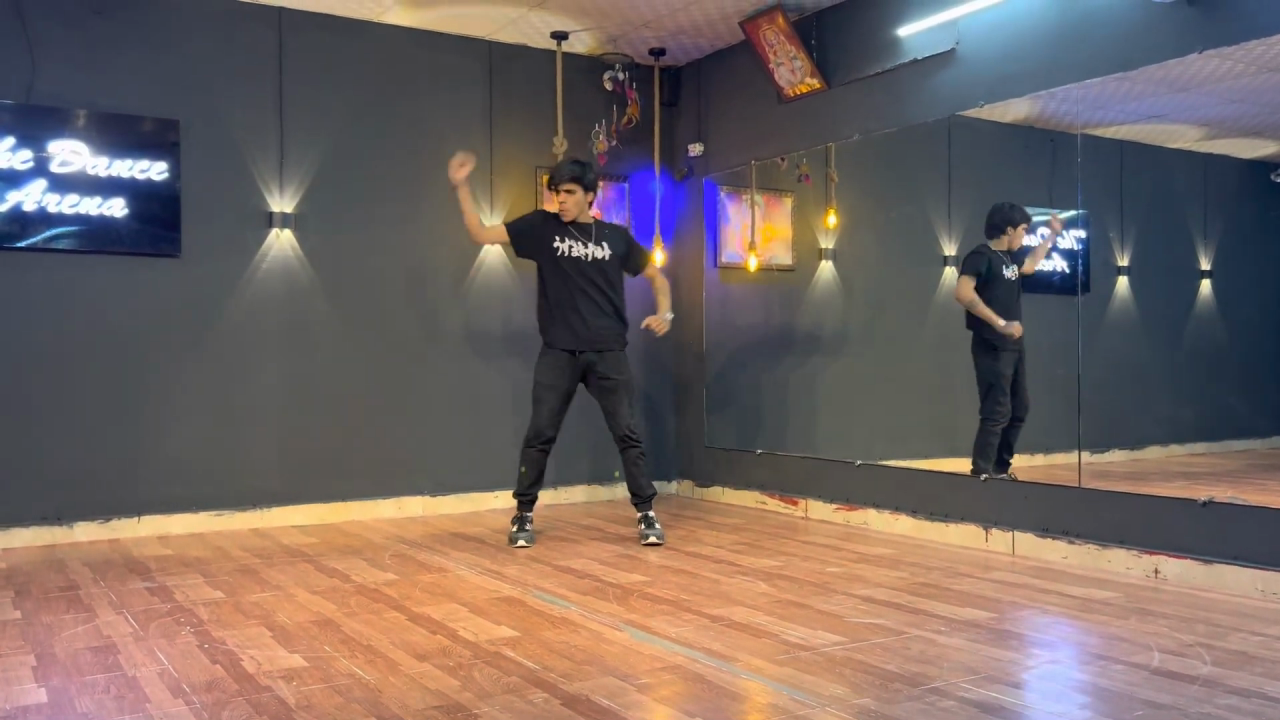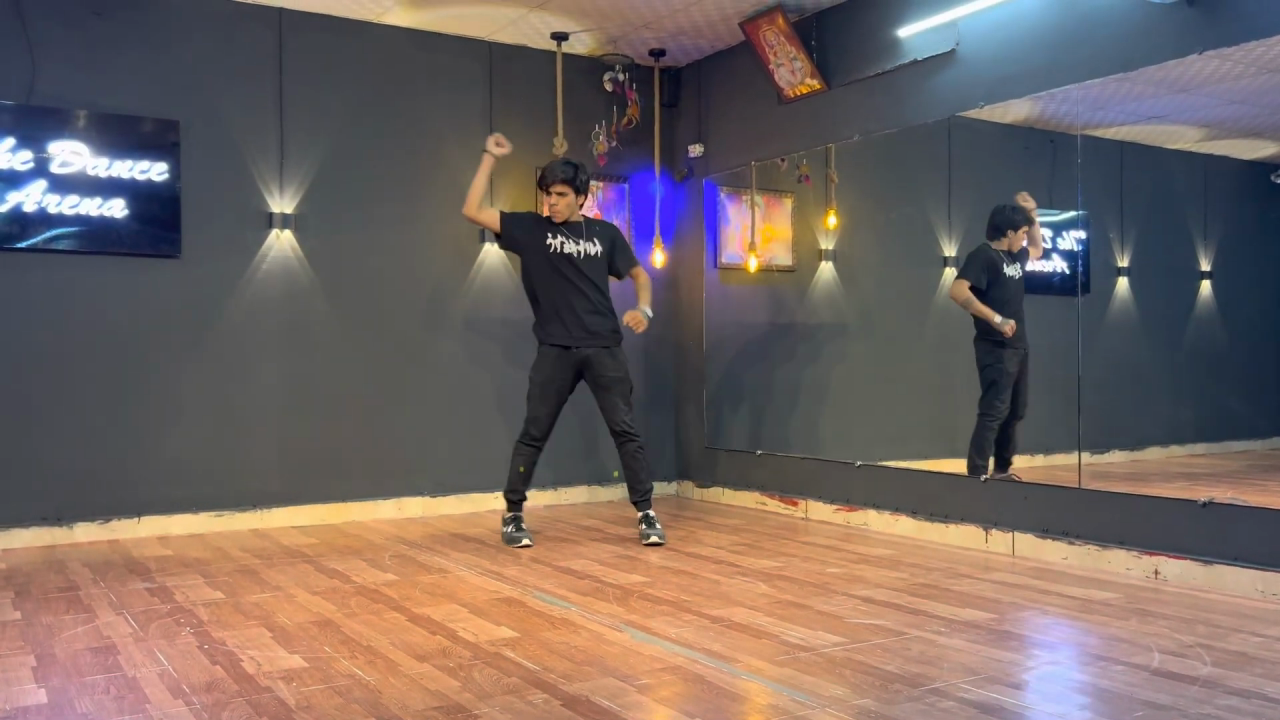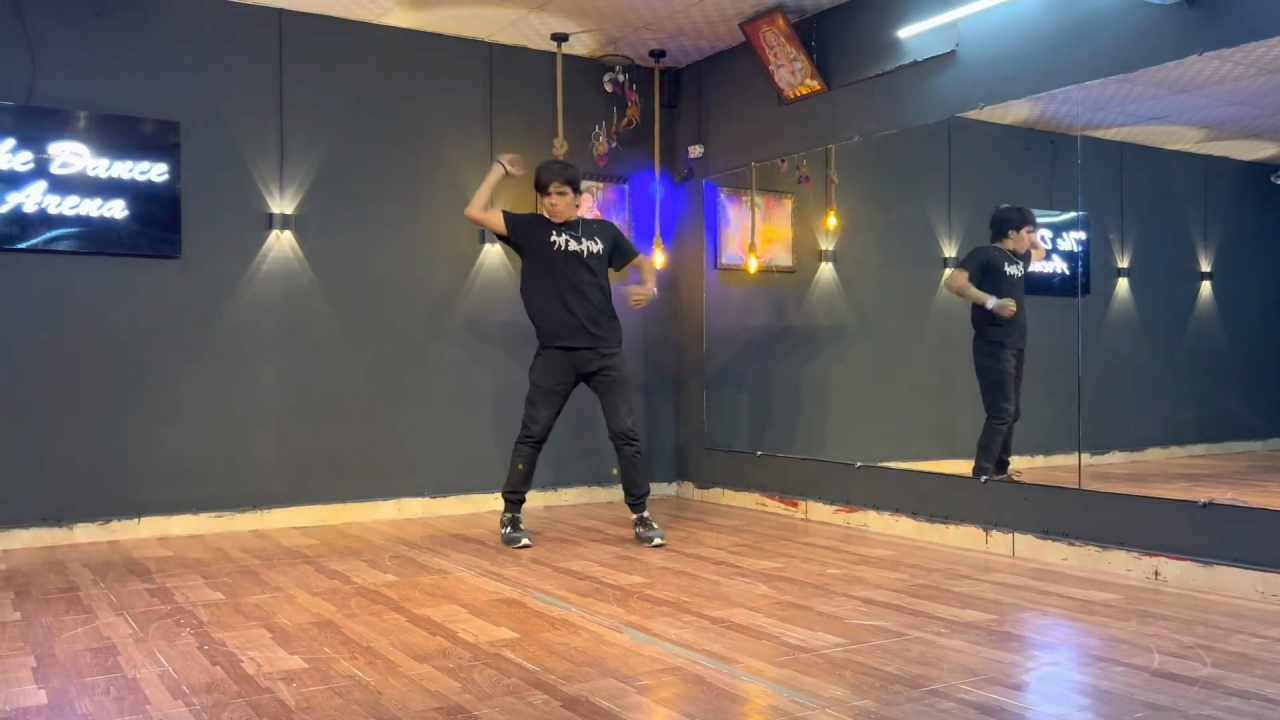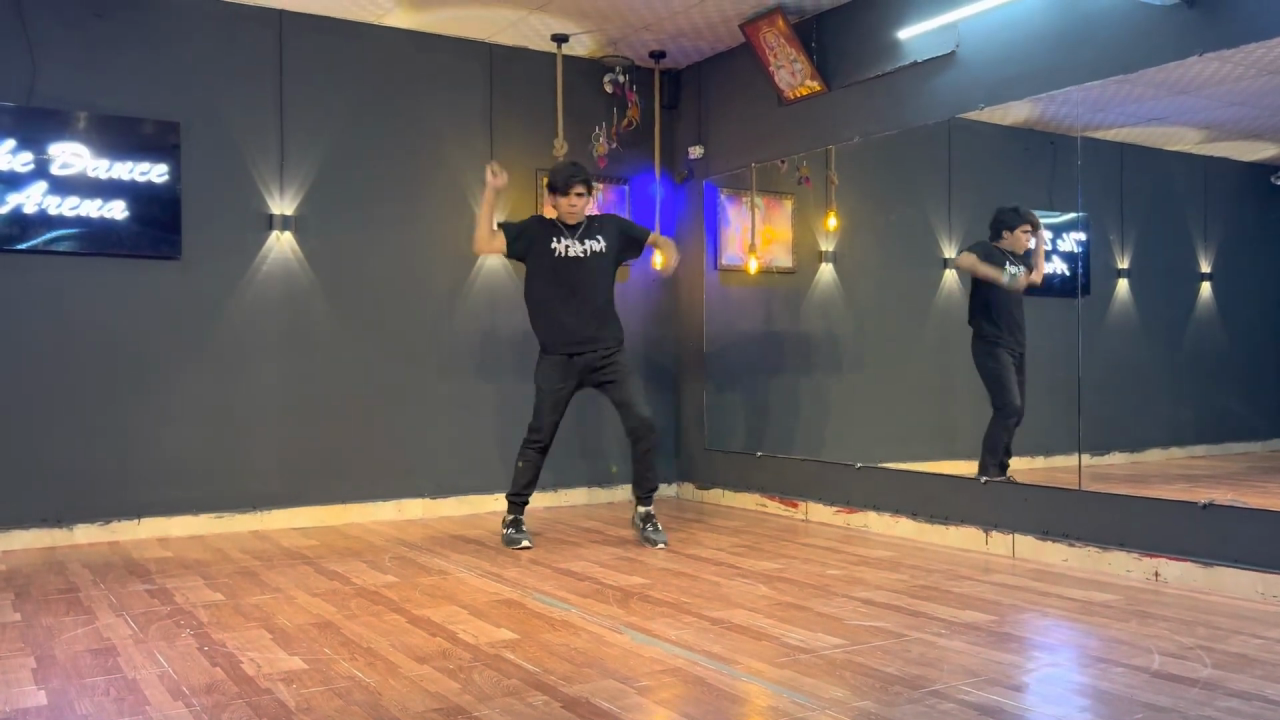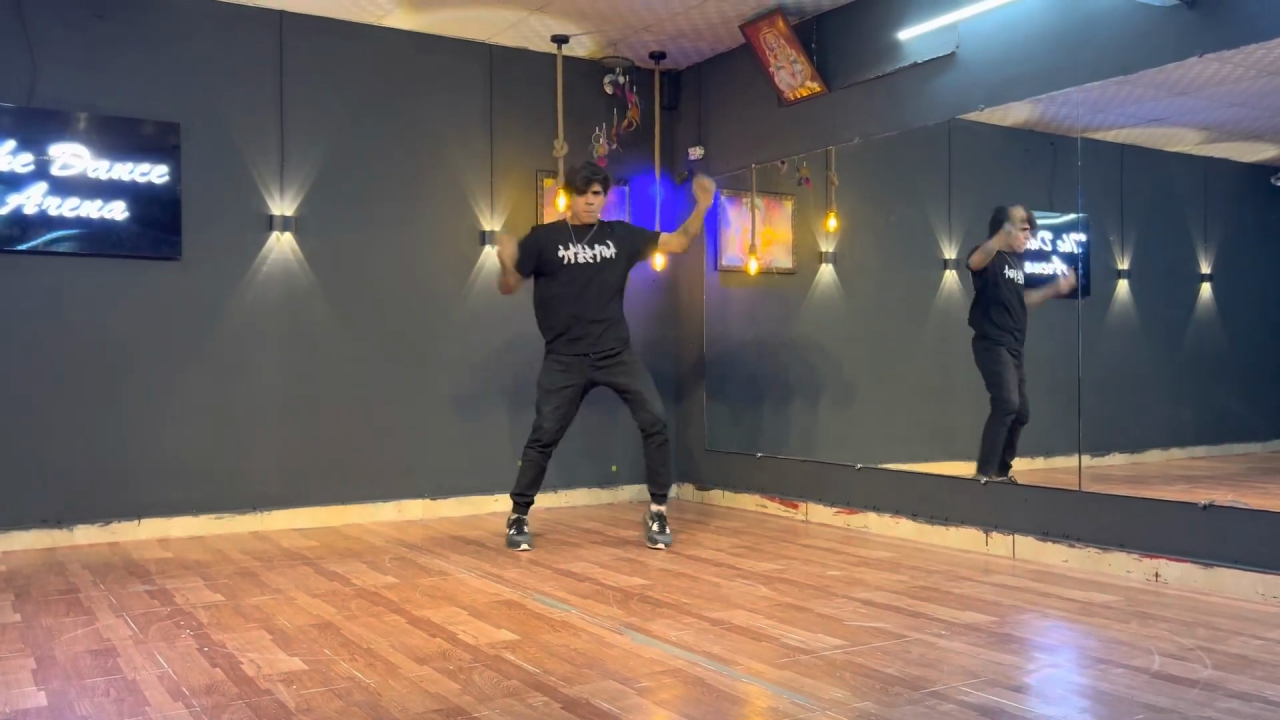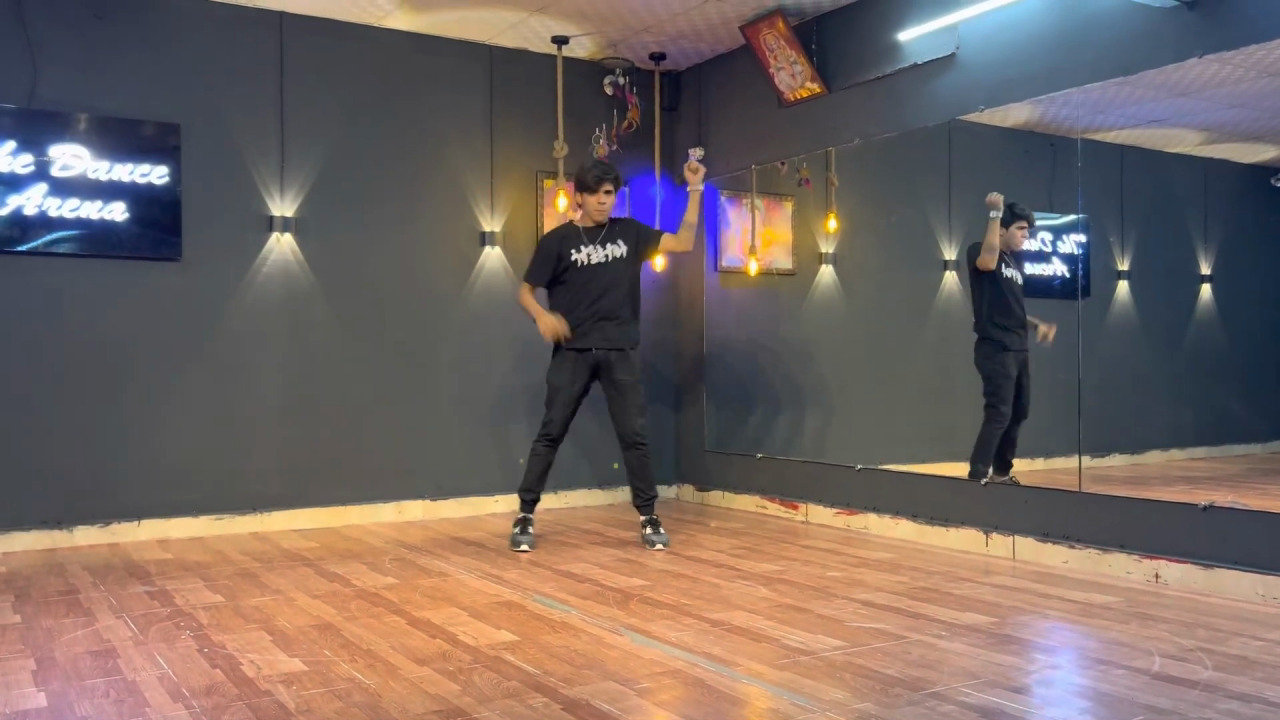
dt=0.1s
person 1, frame 1
left shoulder: (615, 235)
right shoulder: (540, 227)
left elbow: (654, 275)
right elbow: (480, 233)
left wrist: (664, 311)
right wrist: (462, 185)
left hip: (608, 352)
right hip: (558, 353)
left knee: (628, 434)
right knee: (540, 435)
left ankle: (647, 514)
right ankle: (523, 515)
person 1, frame 2
left shoulder: (606, 234)
right shoulder: (530, 227)
left elbow: (640, 276)
right elbow: (473, 211)
left wrist: (643, 308)
right wrist: (490, 158)
left hip: (604, 349)
right hip: (555, 351)
left knee: (625, 430)
right knee: (533, 433)
left ankle: (646, 512)
right ankle: (513, 513)
person 1, frame 3
left shoulder: (603, 231)
right shoulder: (530, 227)
left elbow: (642, 263)
right elbow: (474, 212)
left wrist: (649, 286)
right wrist: (500, 169)
left hip: (604, 350)
right hip: (554, 352)
left knee: (625, 433)
right knee: (532, 433)
left ankle: (640, 514)
right ankle: (511, 515)
person 1, frame 4
left shoulder: (611, 227)
right shoulder: (535, 231)
left elbow: (659, 240)
right elbow: (482, 245)
left wrist: (669, 253)
right wrist: (491, 192)
left hip: (608, 352)
right hip: (559, 357)
left knee: (642, 424)
right knee: (538, 437)
left ankle: (645, 511)
right ankle: (514, 517)
person 1, frame 5
left shoulder: (621, 234)
right shoulder: (545, 237)
left elbow: (678, 242)
right elbow: (509, 287)
left wrist: (700, 207)
right wrist: (507, 264)
left hip: (615, 353)
right hip: (565, 356)
left knee: (655, 422)
right knee: (543, 437)
left ankle: (657, 511)
right ankle: (518, 518)
person 1, frame 6
left shoulder: (629, 232)
right shoulder: (557, 240)
left elbow: (683, 243)
right elbow: (526, 290)
left wrist: (694, 191)
right wrist: (542, 316)
left hip: (620, 350)
right hip: (572, 352)
left knee: (634, 434)
right knee: (551, 432)
left ankle: (649, 517)
right ankle: (524, 517)
person 2, frame 1
left shoulder: (1010, 256)
right shoulder: (980, 256)
left elbow: (1033, 261)
right elbow: (963, 292)
left wrist: (1052, 236)
right wrist: (1000, 322)
left hip: (1013, 349)
right hip: (991, 348)
left knee: (1018, 412)
right knee: (996, 413)
left ankle: (1002, 468)
right ankle: (981, 474)
person 2, frame 2
left shoulder: (1016, 255)
right shoulder: (981, 256)
left elbow: (1037, 250)
right elbow: (957, 292)
left wrist: (1032, 214)
right wrist: (997, 319)
left hip: (1018, 345)
right hip: (994, 346)
left knee: (1015, 410)
right knee: (993, 410)
left ankle: (1002, 469)
right ankle: (978, 473)
person 2, frame 3
left shoulder: (1018, 256)
right shoulder: (984, 255)
left elbow: (1039, 252)
right elbow: (953, 281)
left wrist: (1028, 223)
right wrist: (991, 302)
left hip: (1015, 346)
right hip: (992, 347)
left knee: (1011, 412)
right knee: (1001, 411)
left ankle: (999, 470)
right ankle: (982, 472)
person 2, frame 4
left shoulder: (1019, 258)
right shoulder: (985, 250)
left elbow: (1036, 276)
right elbow: (962, 261)
left wrist: (1040, 238)
right wrist: (1003, 277)
left hip: (1015, 347)
right hip: (992, 346)
left knee: (1015, 413)
right knee: (1008, 408)
left ankle: (999, 471)
right ankle: (986, 473)
person 2, frame 5
left shoulder: (1015, 262)
right shoulder: (988, 254)
right elbow: (975, 262)
left wrist: (1054, 289)
right wrist: (1005, 226)
left hip: (1013, 347)
right hip: (992, 346)
left knee: (1020, 414)
right knee: (1006, 406)
left ankle: (1001, 472)
right ankle: (985, 473)
person 2, frame 6
left shoulder: (1012, 262)
right shoulder: (981, 251)
right elbow: (987, 261)
left wrist: (1037, 324)
right wrist: (995, 215)
left hip: (1018, 348)
right hip: (994, 348)
left knee: (1018, 413)
right knee: (999, 412)
left ankle: (1001, 471)
right ankle: (978, 474)
